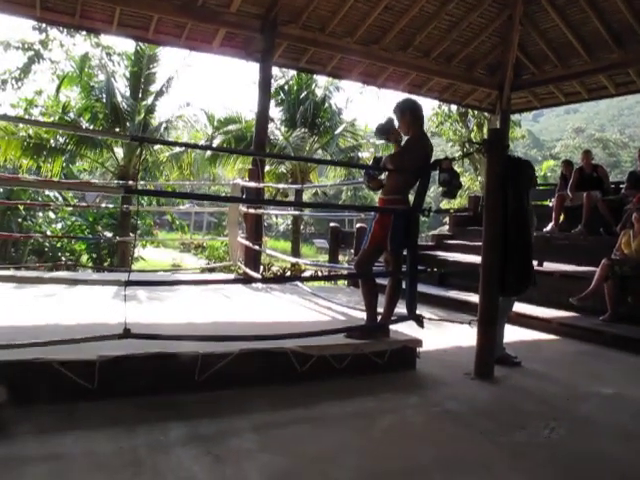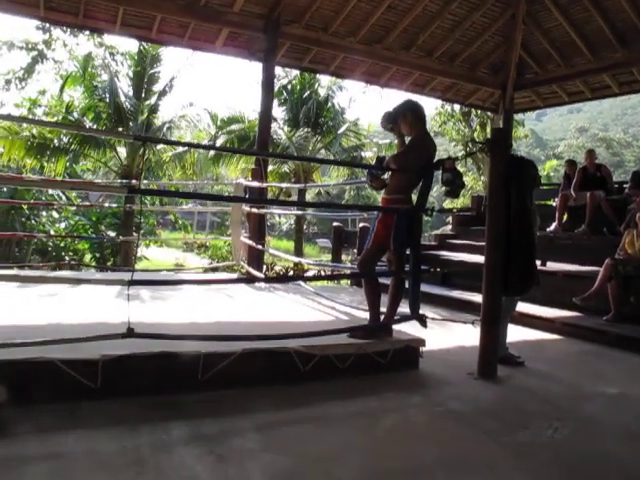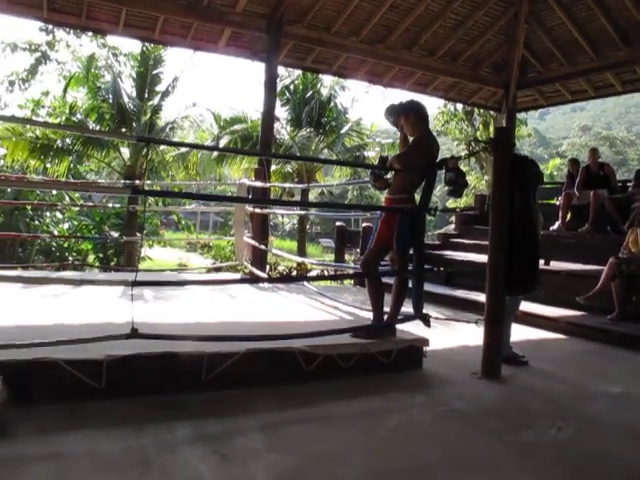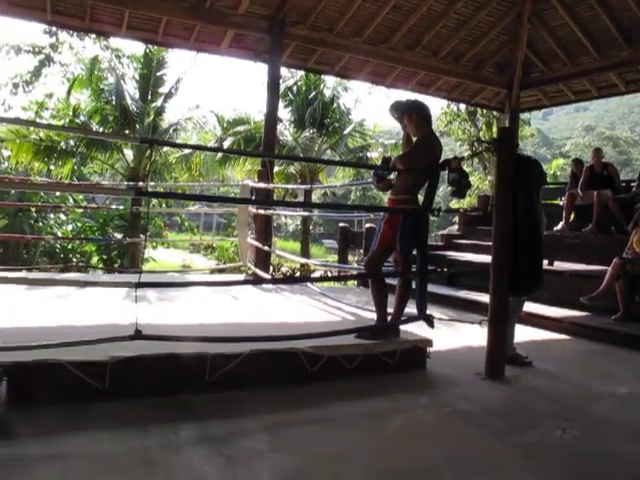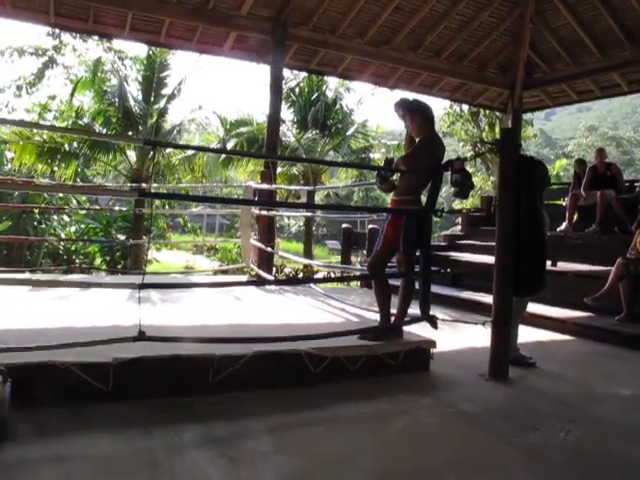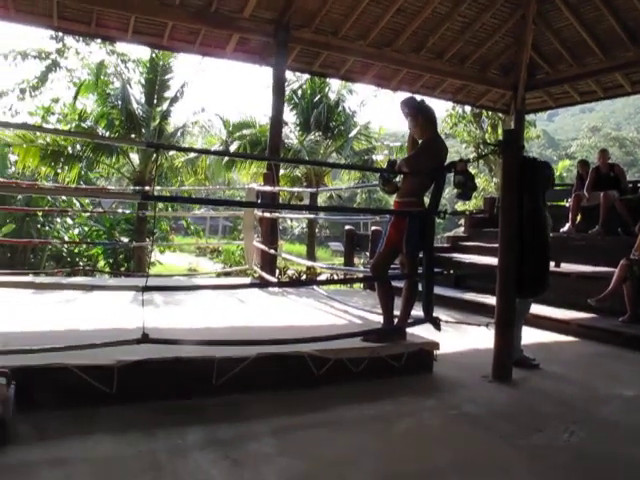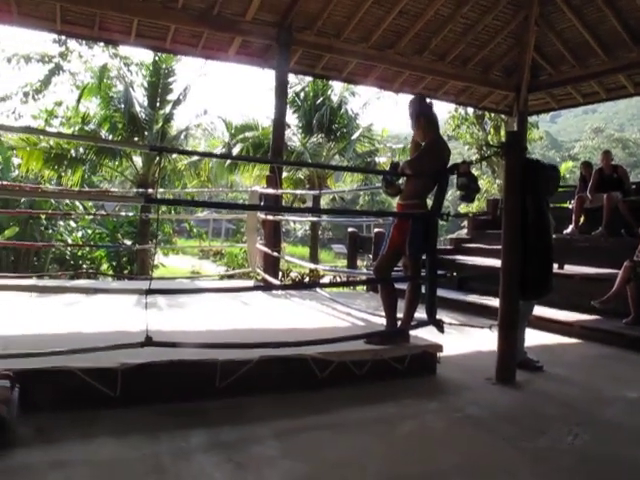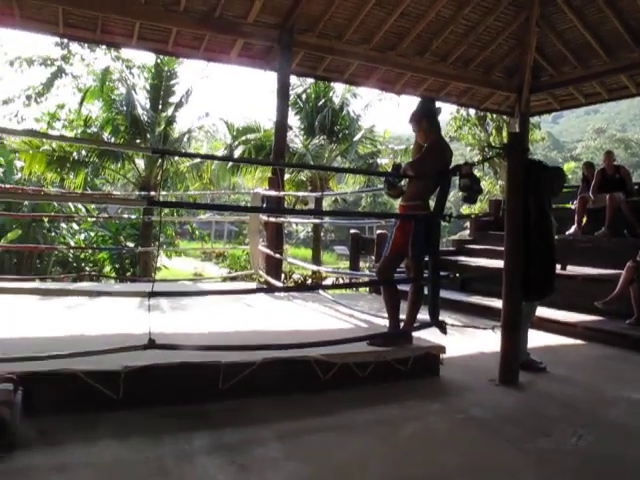
dt=0.1s
person 1, frame 1
left shoulder: (417, 140)
right shoulder: (420, 142)
left elbow: (393, 161)
left wrist: (383, 161)
right wrist: (395, 140)
left hip: (393, 209)
right hip: (399, 209)
left knee: (363, 264)
right knee: (394, 268)
left ankle: (372, 323)
right ankle: (382, 324)
person 1, frame 2
left shoulder: (420, 140)
right shoulder: (424, 142)
left elbow: (397, 161)
left wrist: (386, 161)
right wrist: (398, 136)
left hip: (395, 209)
right hip: (402, 209)
left knee: (365, 264)
right knee: (397, 268)
left ankle: (375, 323)
right ankle: (385, 323)
person 1, frame 3
left shoulder: (423, 140)
right shoulder: (426, 141)
left elbow: (400, 161)
left wrist: (389, 161)
right wrist: (401, 132)
left hip: (398, 209)
right hip: (405, 208)
left knee: (369, 264)
right knee: (400, 268)
left ankle: (379, 323)
right ankle: (389, 323)
person 1, frame 4
left shoulder: (426, 140)
right shoulder: (428, 142)
left elbow: (402, 161)
left wrist: (392, 162)
left hip: (402, 209)
right hip: (409, 209)
left knee: (372, 264)
right knee: (403, 268)
left ankle: (383, 324)
right ankle: (393, 324)
person 1, frame 5
left shoulder: (429, 141)
right shoulder: (432, 143)
left elbow: (406, 162)
right elbow: (411, 160)
left wrist: (395, 163)
right wrist: (407, 129)
left hip: (405, 211)
right hip: (411, 210)
left knee: (376, 265)
right knee: (406, 269)
left ankle: (386, 325)
right ankle: (396, 325)
person 1, frame 6
left shoulder: (431, 143)
right shoulder: (435, 145)
left elbow: (409, 163)
right elbow: (414, 164)
left wrist: (398, 165)
left hip: (407, 212)
right hip: (414, 212)
left knee: (379, 267)
right knee: (410, 271)
left ankle: (389, 327)
right ankle: (399, 327)
person 1, frame 7
left shoulder: (434, 145)
right shoulder: (438, 147)
left elbow: (411, 166)
left wrist: (401, 167)
left hip: (411, 214)
right hip: (417, 214)
left knee: (382, 269)
right knee: (413, 272)
left ankle: (392, 329)
right ankle: (402, 329)
person 1, frame 8
left shoulder: (436, 147)
right shoulder: (440, 148)
left elbow: (414, 167)
left wrist: (403, 168)
left hip: (413, 216)
right hip: (419, 215)
left knee: (384, 271)
right knee: (415, 274)
left ankle: (395, 330)
right ankle: (405, 331)
person 2, frame 1
left shoulder: (517, 196)
right shoulder: (515, 196)
left hip: (513, 251)
right hip: (512, 252)
left knee: (506, 296)
right knee: (507, 296)
left ankle: (496, 347)
right ankle: (496, 349)
person 2, frame 2
left shoulder: (520, 196)
right shoulder: (518, 196)
right elbow: (524, 226)
left hip: (515, 251)
right hip: (515, 252)
left knee: (509, 296)
right knee: (510, 296)
left ankle: (500, 347)
right ankle: (499, 349)
person 2, frame 3
left shoulder: (522, 196)
right shoulder: (520, 196)
right elbow: (526, 225)
left hip: (519, 250)
right hip: (518, 251)
left knee: (512, 296)
right knee: (513, 296)
left ankle: (503, 347)
right ankle: (503, 349)
person 2, frame 4
left shoulder: (526, 197)
right shoulder: (524, 197)
right elbow: (530, 226)
left hip: (522, 251)
right hip: (522, 252)
left knee: (516, 297)
right knee: (517, 296)
left ankle: (507, 348)
right ankle: (507, 350)
person 2, frame 5
left shoulder: (528, 197)
right shoulder: (527, 198)
left hip: (524, 250)
right hip: (525, 251)
left knee: (519, 297)
right knee: (520, 297)
left ankle: (510, 349)
right ankle: (510, 351)
person 2, frame 6
left shoulder: (531, 199)
right shoulder: (530, 199)
left hip: (527, 253)
right hip: (528, 253)
left knee: (521, 299)
right knee: (522, 299)
left ankle: (513, 350)
right ankle: (513, 352)
person 2, frame 7
left shoulder: (534, 201)
right shoulder: (533, 203)
left hip: (531, 254)
right hip: (531, 256)
left knee: (524, 302)
right knee: (526, 301)
left ankle: (517, 352)
right ankle: (517, 354)
person 2, frame 8
left shoulder: (536, 201)
right shoulder: (535, 202)
right elbow: (540, 231)
left hip: (533, 255)
right hip: (535, 257)
left knee: (526, 304)
right knee: (528, 302)
left ankle: (520, 353)
right ankle: (520, 355)
